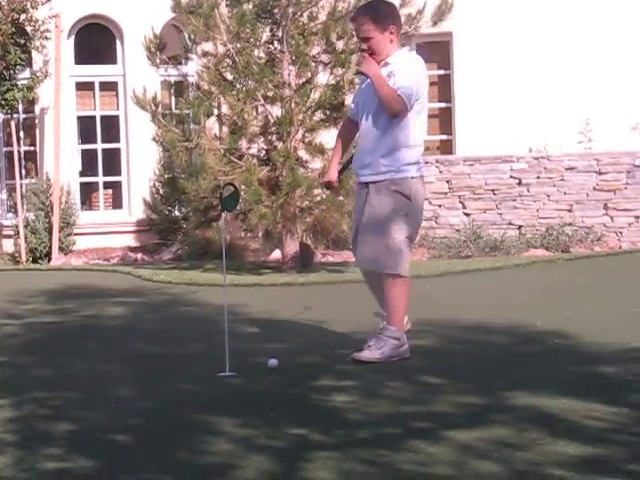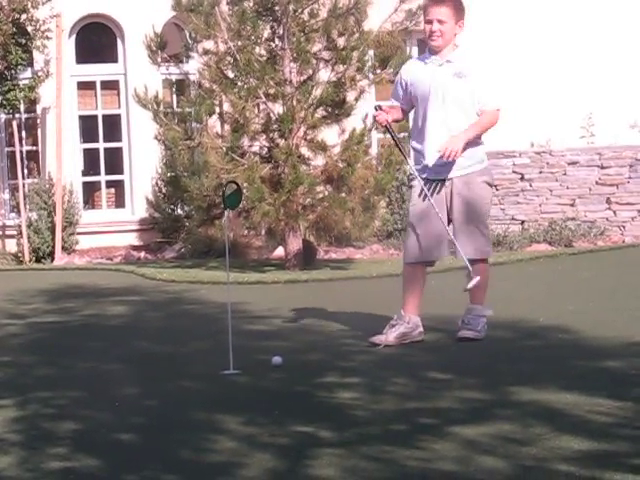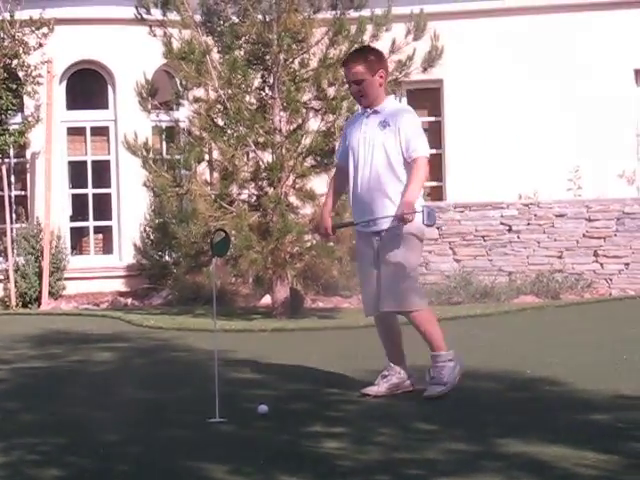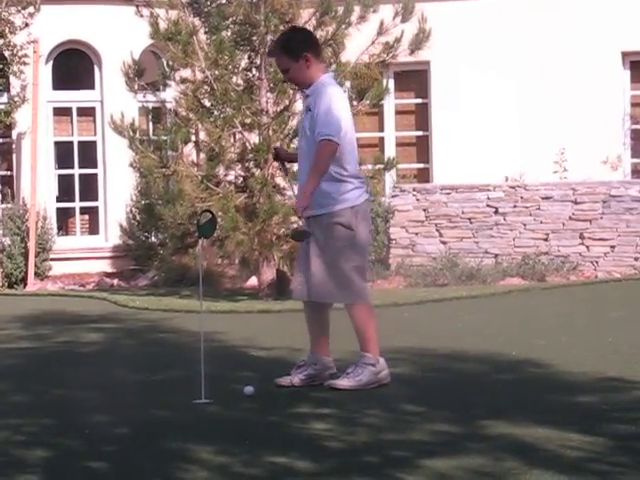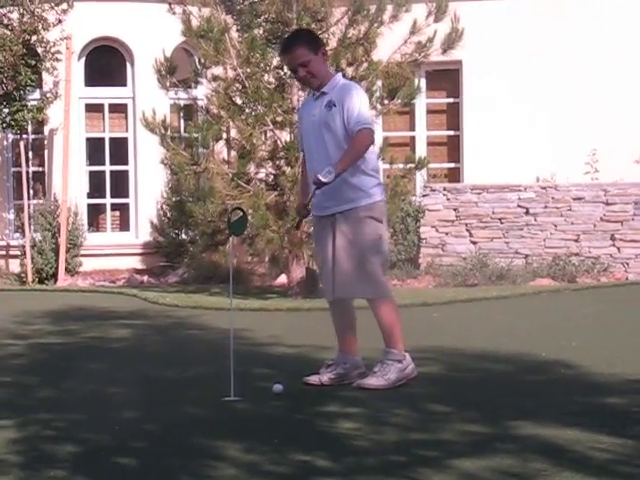
dt=1s
person 1, frame 1
left shoulder: (411, 66)
right shoulder: (371, 74)
left elbow: (396, 107)
right elbow: (352, 121)
left wrist: (375, 73)
right wrist: (333, 165)
left hip: (397, 179)
right hip: (366, 178)
left knee: (391, 257)
right knee: (365, 257)
left ankle: (393, 337)
right ankle: (394, 317)
person 1, frame 2
left shoulder: (471, 67)
right shoulder: (411, 69)
left elbow: (492, 113)
right elbow: (403, 108)
left wrist: (462, 138)
right wrist: (388, 114)
left hip: (469, 171)
right hip: (426, 174)
left knee: (475, 246)
right knee: (416, 248)
left ankle: (476, 314)
right ankle: (409, 319)
person 1, frame 3
left shoulder: (402, 115)
right shoulder: (352, 124)
left elbow: (420, 161)
right elbow: (342, 171)
left wrist: (410, 198)
right wrist: (327, 209)
left hip: (398, 225)
right hip: (366, 227)
left knee: (404, 296)
right knee: (377, 303)
left ankle: (443, 358)
right ankle: (397, 371)
person 1, frame 4
left shoulder: (327, 95)
right shoulder: (313, 97)
left elbow: (330, 146)
left wrist: (306, 192)
right wrist: (292, 156)
left hip: (340, 207)
right hip: (320, 209)
left knee: (350, 287)
right knee: (311, 289)
left ankle: (372, 363)
right ankle: (319, 361)
person 1, frame 5
left shoulder: (349, 93)
right shoulder: (305, 108)
left elbow: (364, 135)
left wrist: (334, 171)
right wrist: (303, 196)
left hip: (360, 204)
right hip: (325, 209)
left knee: (372, 282)
right knee: (335, 289)
left ankle: (398, 359)
right ankle: (348, 360)
